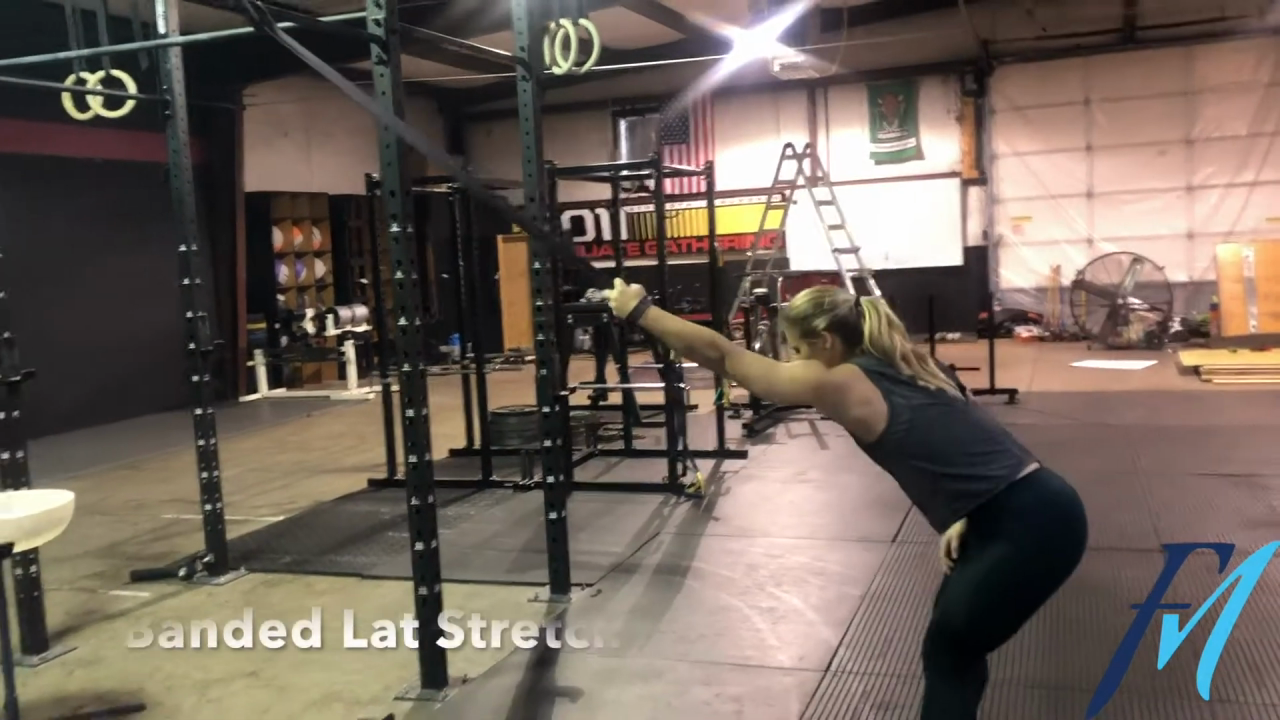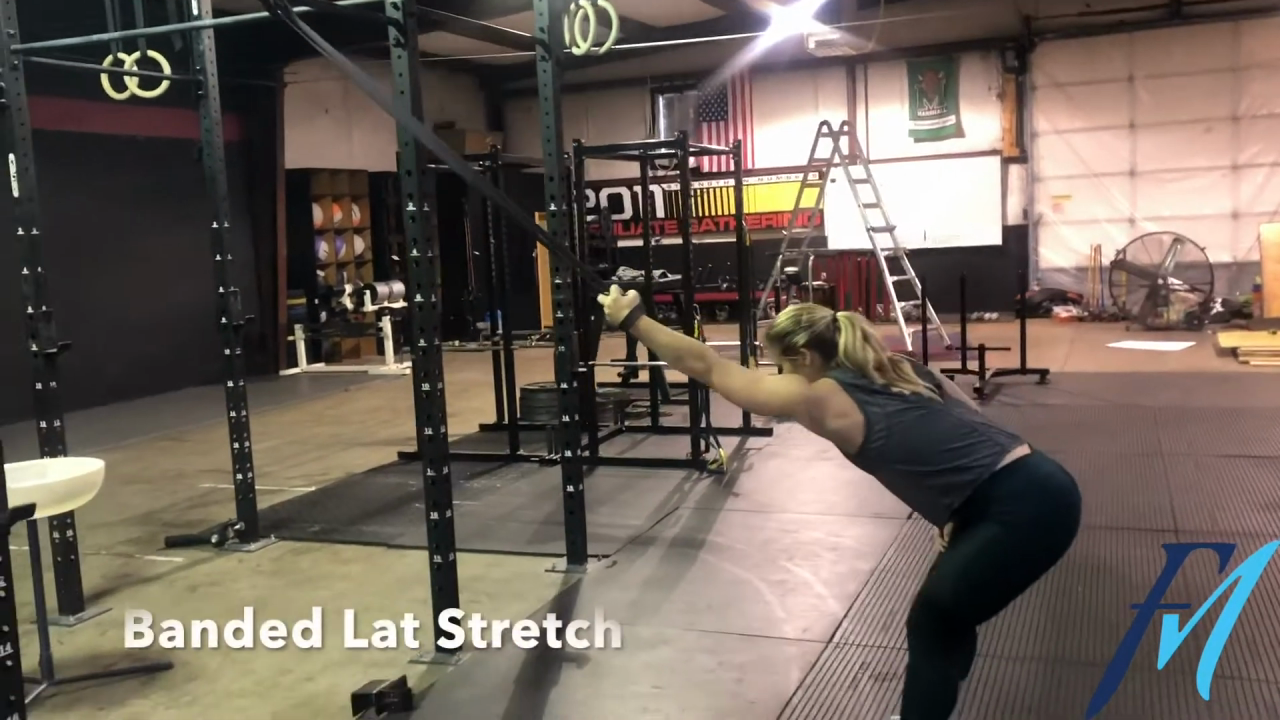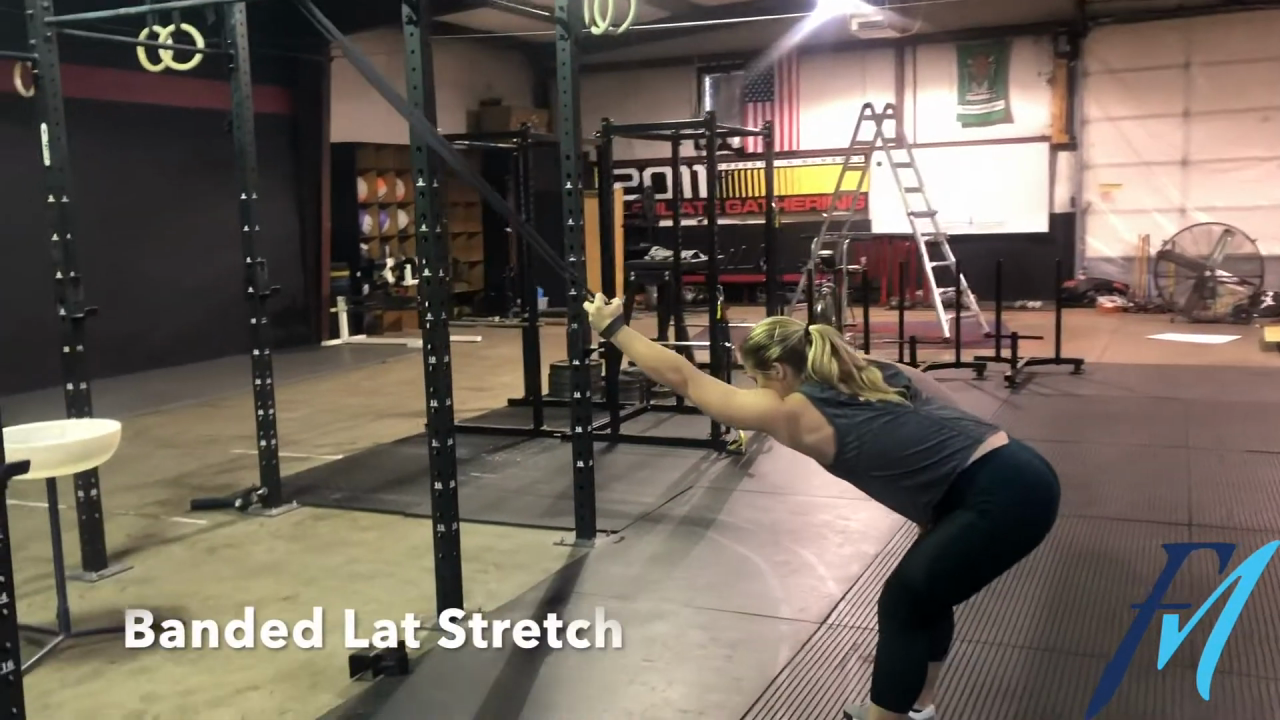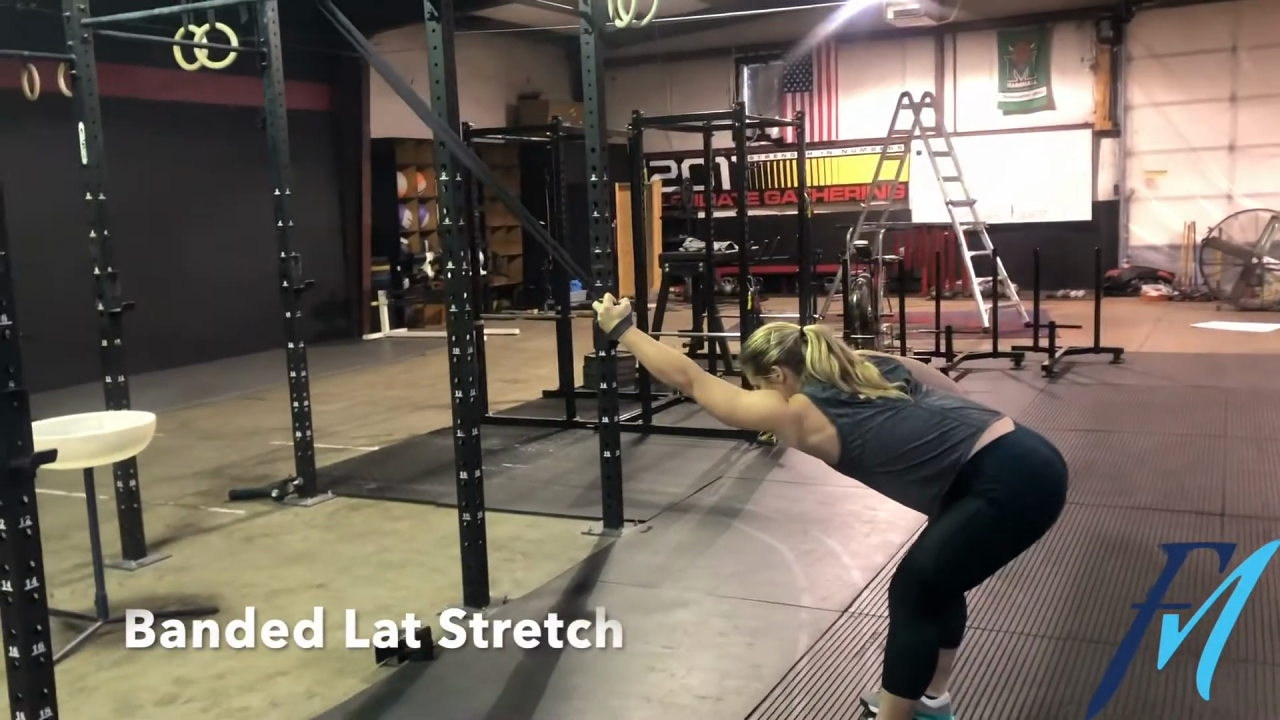
dt=0.5s
person 1, frame 1
left shoulder: (842, 387)
right shoulder: (908, 366)
left elbow: (722, 356)
left wrist: (639, 310)
right wrist: (965, 522)
left hip: (1032, 524)
right hip: (1018, 510)
left knee: (948, 652)
right knee: (953, 637)
person 1, frame 2
left shoulder: (821, 400)
right shoulder: (898, 370)
left elbow: (708, 366)
left wrist: (631, 319)
right wrist: (959, 514)
left hip: (1026, 506)
right hip: (1031, 485)
left knee: (932, 625)
right knee: (946, 614)
person 1, frame 3
left shoulder: (794, 414)
right shoulder: (875, 373)
left elbow: (685, 378)
left wrist: (613, 327)
right wrist: (935, 509)
left hip: (1004, 494)
right hip: (1014, 471)
left knee: (903, 606)
right knee: (923, 594)
person 1, frame 4
left shoulder: (798, 416)
right shoulder: (876, 366)
left elbow: (691, 379)
right elbow: (957, 399)
left hip: (1012, 480)
right hip: (1025, 458)
left knee: (914, 591)
right knee: (934, 580)
